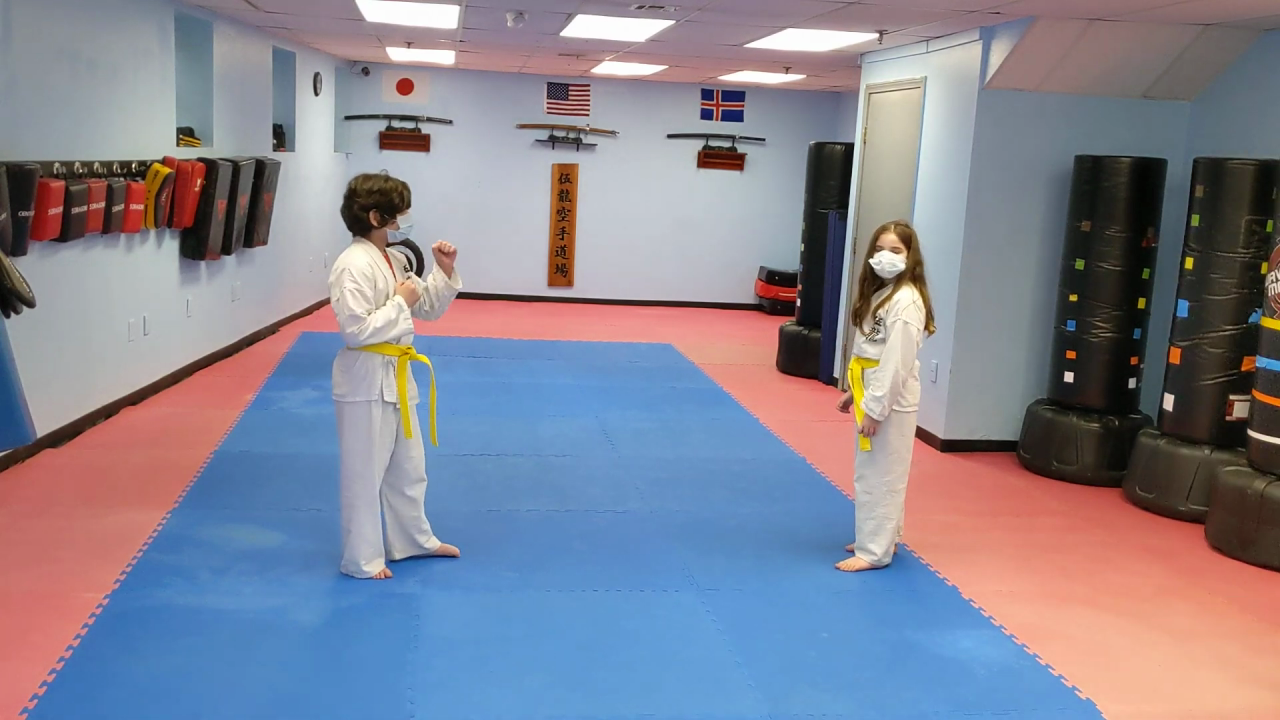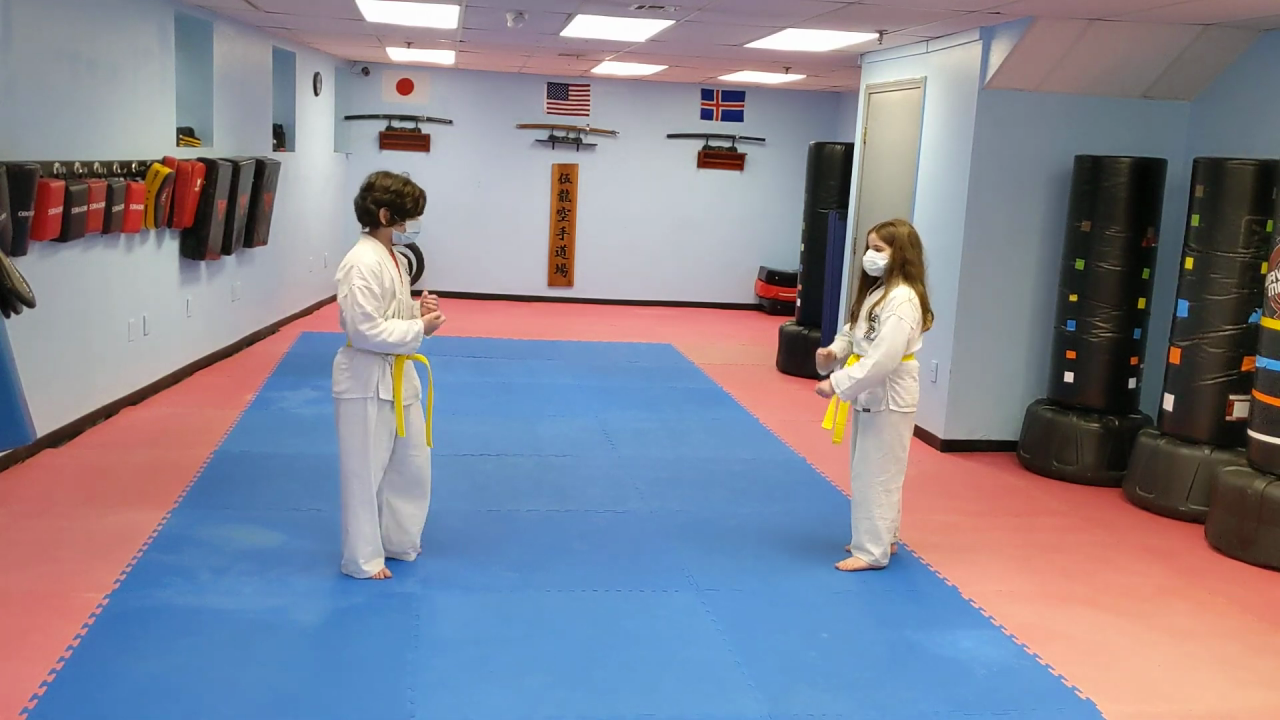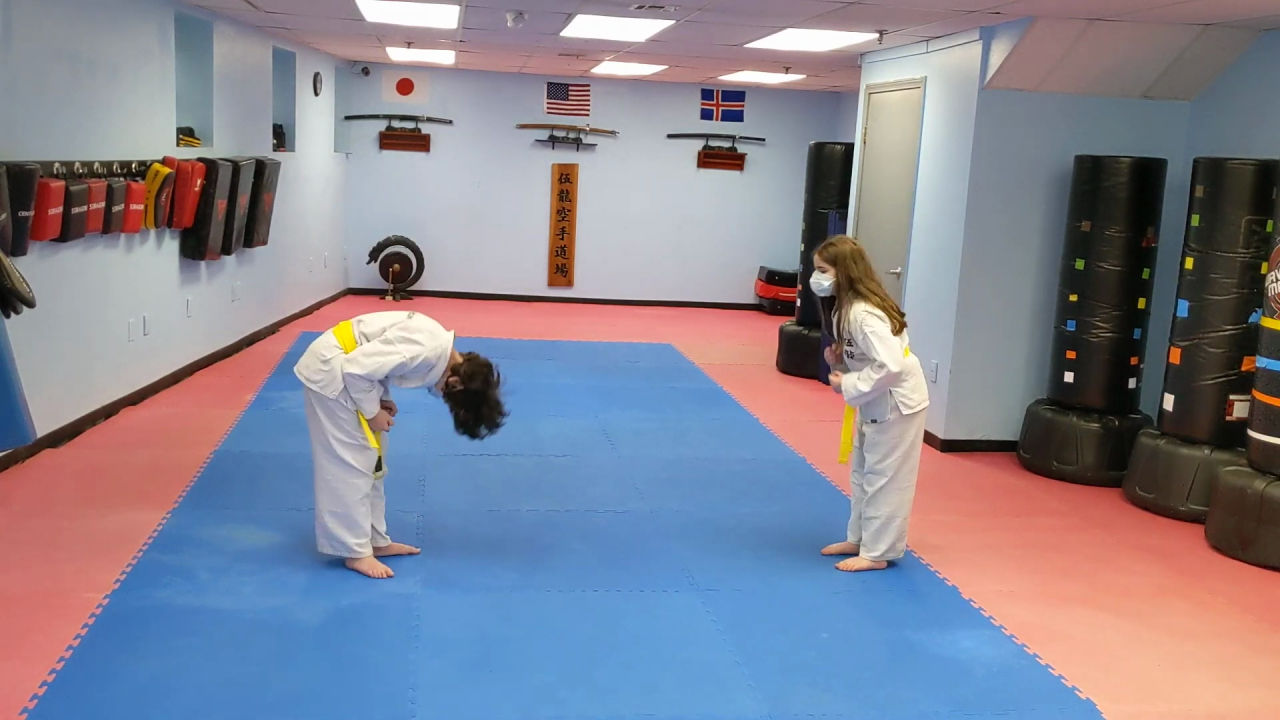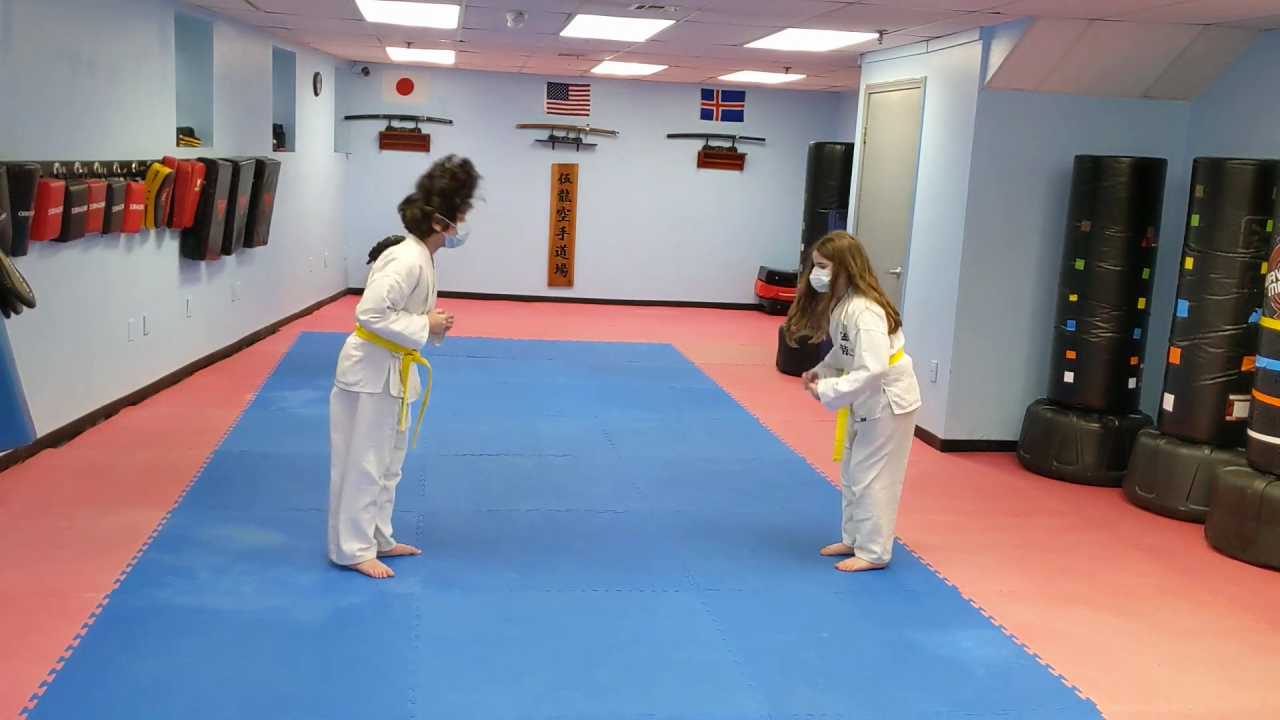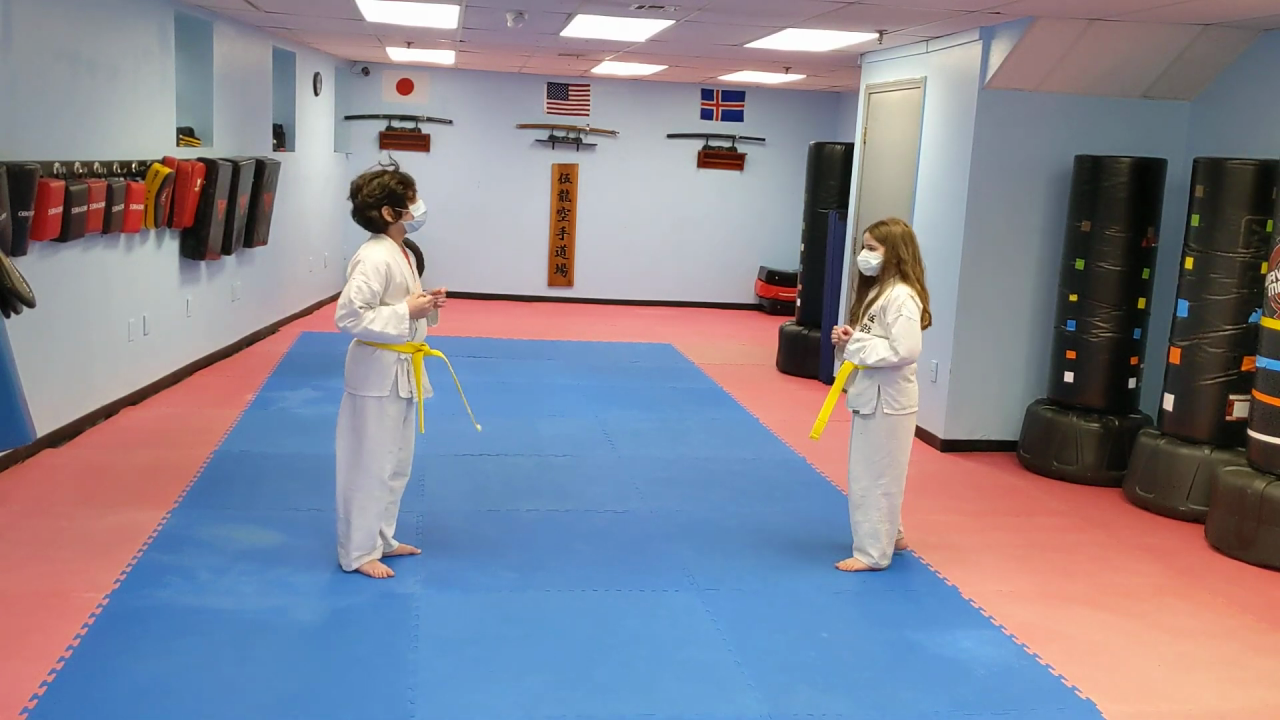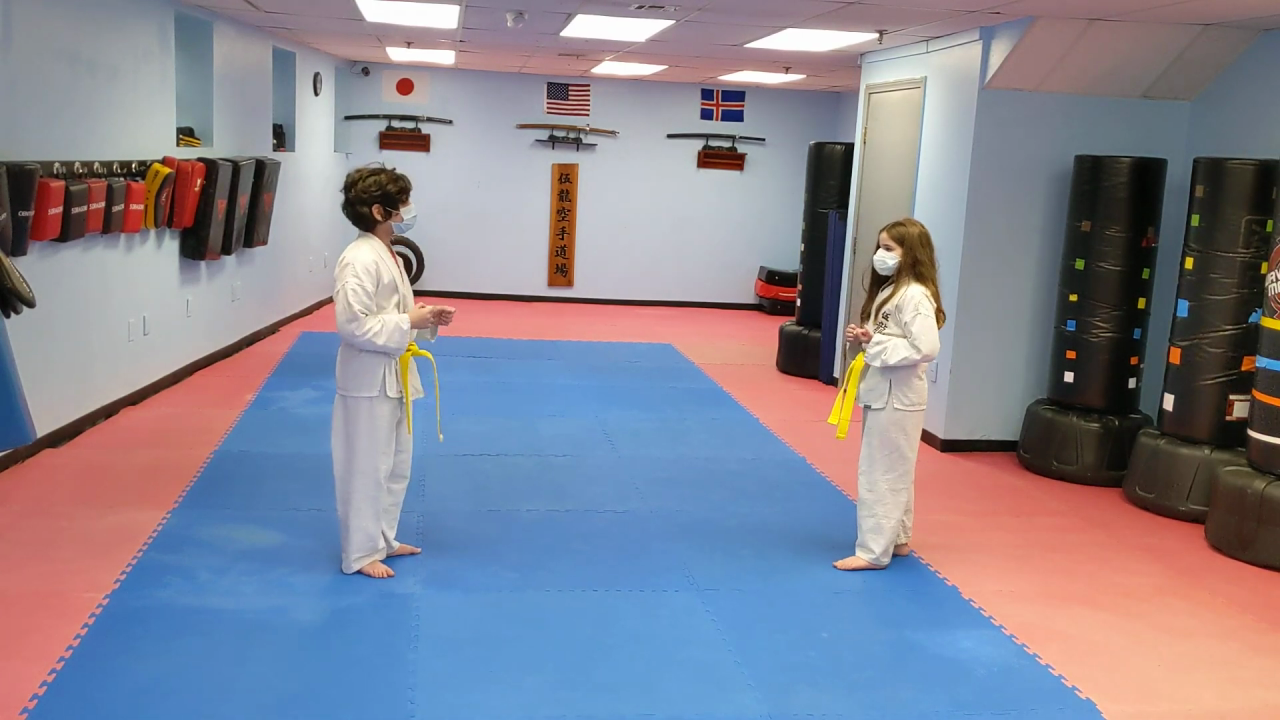
dt=0.5s
person 1, frame 1
left shoulder: (392, 261)
right shoulder: (354, 265)
left elbow: (429, 307)
right elbow: (356, 329)
left wrist: (445, 272)
right wrist: (399, 303)
left hip: (395, 376)
right hip: (366, 379)
left knee: (406, 465)
right knee: (364, 472)
left ankle: (414, 539)
right ankle: (362, 558)
person 1, frame 2
left shoulder: (391, 260)
right shoulder: (363, 263)
right elbow: (365, 330)
left wrist: (420, 311)
right wrist: (420, 329)
left hip: (397, 375)
right hip: (367, 379)
left knee: (412, 461)
right knee: (365, 471)
left ankle: (400, 542)
right ankle: (362, 559)
person 1, frame 3
left shoulder: (443, 353)
right shoulder: (429, 353)
right elbow: (358, 368)
left wrist: (379, 406)
right wrist: (373, 410)
left hip: (346, 366)
right hip: (331, 371)
left knee: (370, 459)
right knee: (351, 463)
left ankle: (374, 538)
right ankle: (356, 550)
person 1, frame 4
left shoulder: (420, 259)
right shoulder: (407, 260)
right elbow: (371, 314)
left wrist: (432, 323)
right wrist: (425, 327)
left hip: (388, 370)
right hip: (371, 373)
left knee: (388, 462)
right knee: (365, 462)
left ankle: (377, 538)
right ankle: (354, 549)
person 1, frame 5
left shoulder: (400, 254)
right shoulder: (373, 259)
right elbow: (349, 317)
left wrist: (423, 306)
right wrist: (408, 312)
left hip: (400, 373)
right hip: (377, 374)
left knee: (395, 463)
right knee: (369, 464)
left ankle: (380, 539)
right ankle: (358, 551)
person 1, frame 6
left shoulder: (387, 255)
right shoulder: (360, 260)
right elbow: (352, 325)
left wrist: (427, 319)
right wrist: (409, 323)
left hip: (392, 373)
right hip: (368, 376)
left knee: (395, 462)
right knee: (366, 465)
left ankle: (381, 539)
right ankle: (361, 552)
person 2, frame 1
left shoulder: (906, 302)
right shoulder: (877, 292)
left elbow: (896, 364)
left wrist: (875, 409)
right wrist: (854, 393)
left hip: (890, 400)
right hip: (873, 395)
left knee: (882, 476)
right knee: (870, 473)
left ankle: (874, 551)
right ankle: (880, 538)
person 2, frame 2
left shoulder: (903, 300)
right shoulder: (878, 291)
left elbow: (883, 358)
right elbow: (856, 335)
left wrist: (839, 384)
right wrist: (833, 353)
left hip: (888, 396)
right hip: (870, 393)
left knee: (876, 474)
right knee: (867, 471)
left ankle: (872, 551)
right ankle: (881, 538)
person 2, frame 3
left shoulder: (864, 314)
right shoulder: (846, 305)
left elbow: (891, 367)
left wrist: (850, 386)
right wrist: (839, 360)
left hip: (897, 399)
right hip: (876, 399)
left knee: (885, 478)
right knee: (864, 472)
left ankle: (877, 552)
right ankle: (859, 538)
person 2, frame 4
left shoulder: (864, 310)
right shoulder: (837, 302)
left elbow: (873, 369)
left wrist: (829, 391)
right wrist: (821, 374)
left hip: (889, 398)
right hip: (868, 397)
left knee: (871, 477)
right knee: (853, 473)
left ankle: (873, 552)
right ankle: (855, 539)
person 2, frame 5
left shoulder: (901, 297)
right shoulder: (878, 290)
left elbow: (905, 351)
left wrist: (857, 343)
right wrist: (849, 339)
left hip: (887, 397)
right hip: (871, 393)
left knee: (874, 476)
right knee: (872, 473)
left ankle: (872, 553)
right ankle: (888, 535)
person 2, frame 6
left shoulder: (916, 296)
right shoulder: (888, 289)
left elbow: (926, 348)
left wrist: (876, 344)
right wrist: (862, 337)
left hip: (897, 395)
right hip: (881, 390)
left knee: (881, 473)
right knee: (894, 471)
left ankle: (874, 550)
right ankle: (896, 539)
